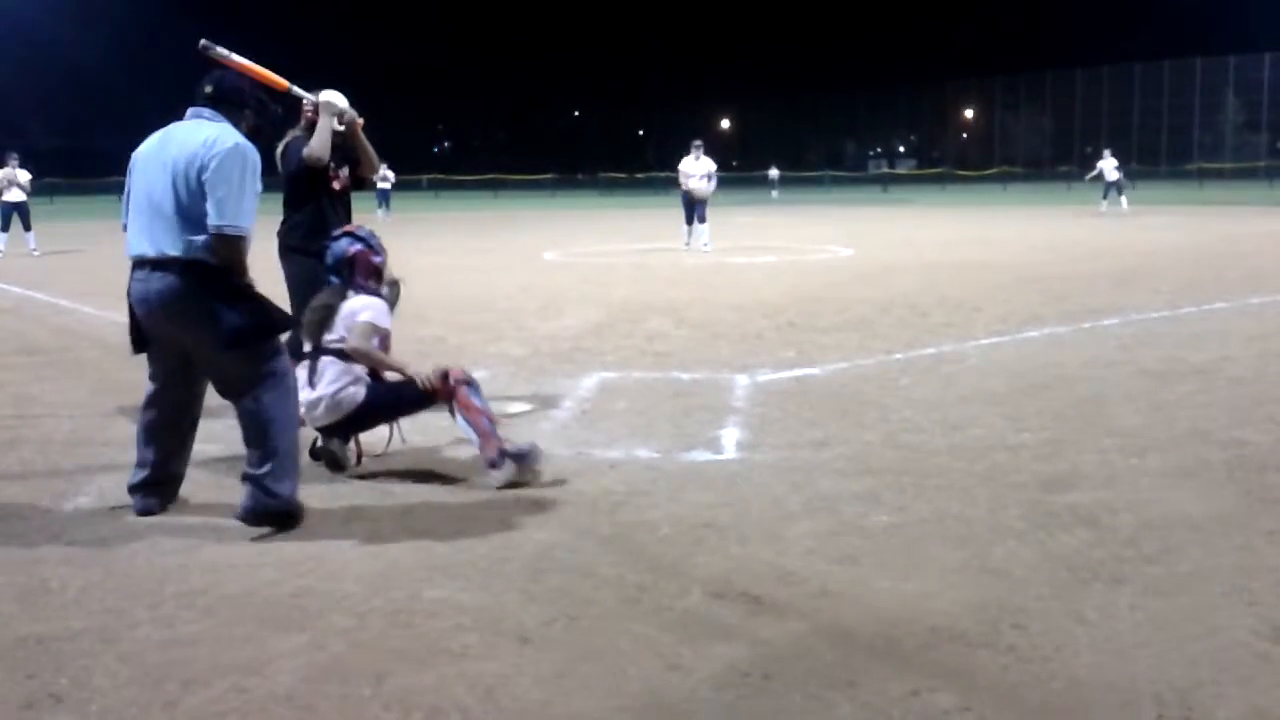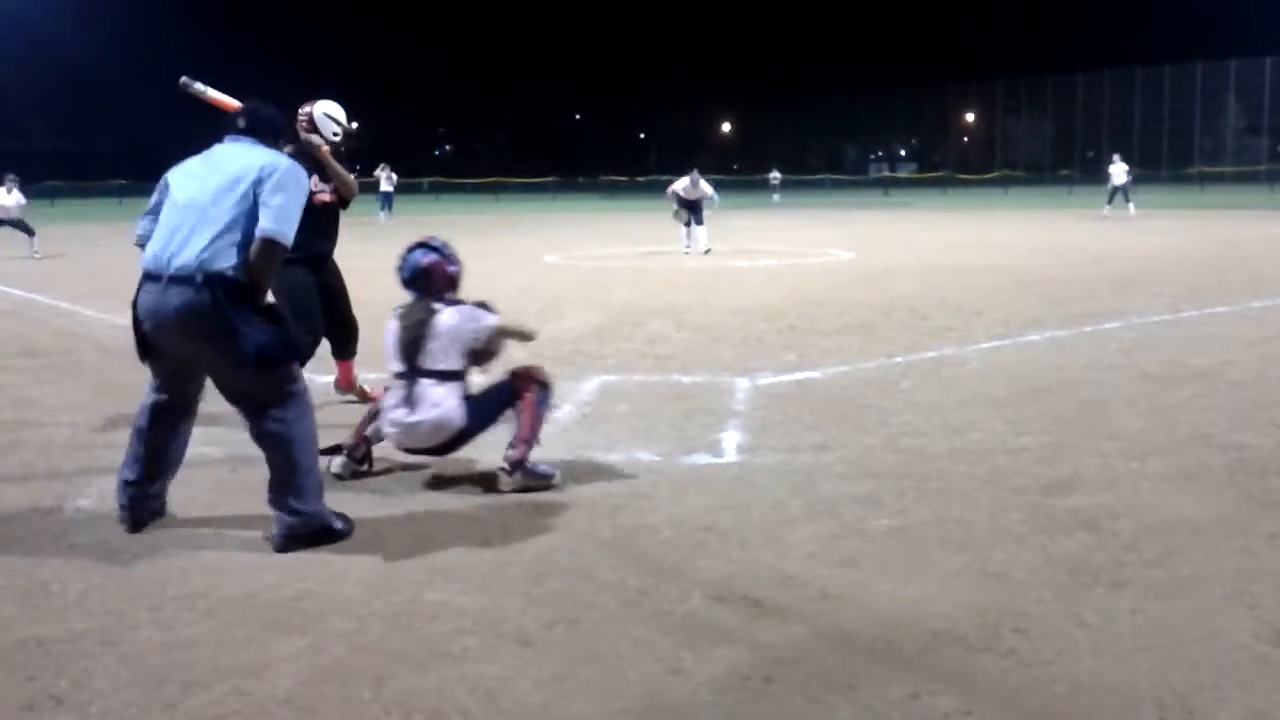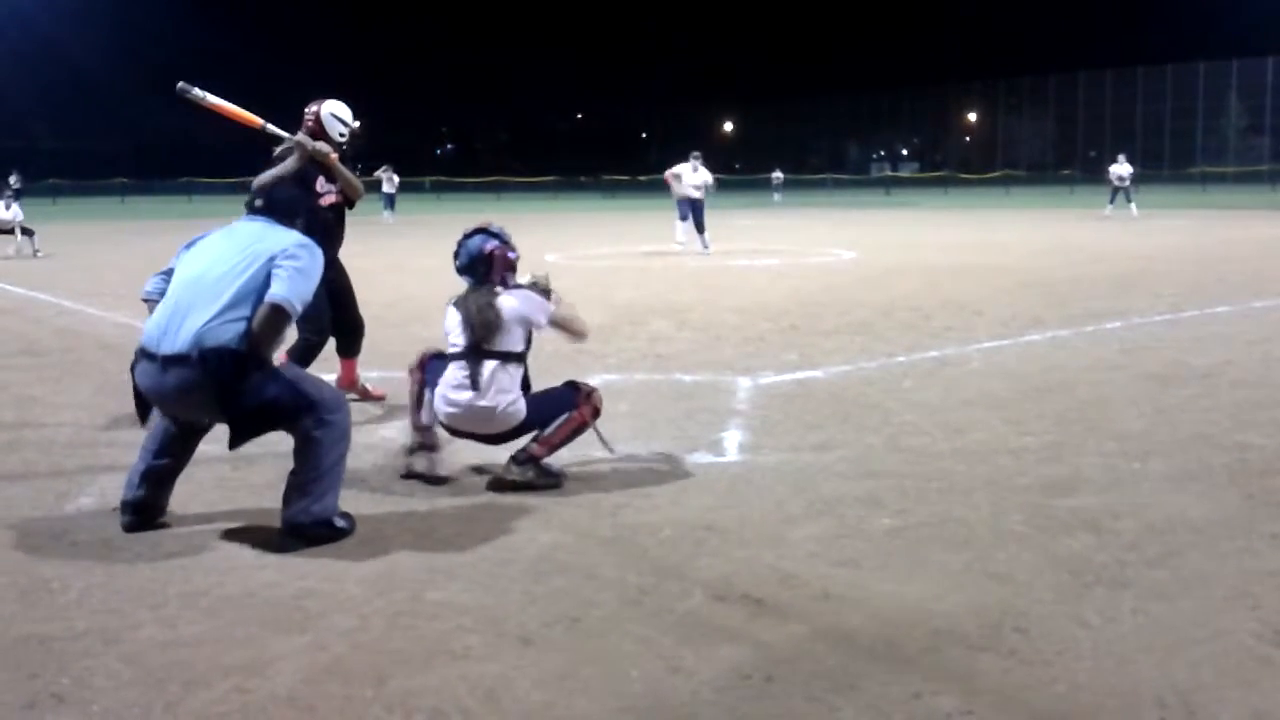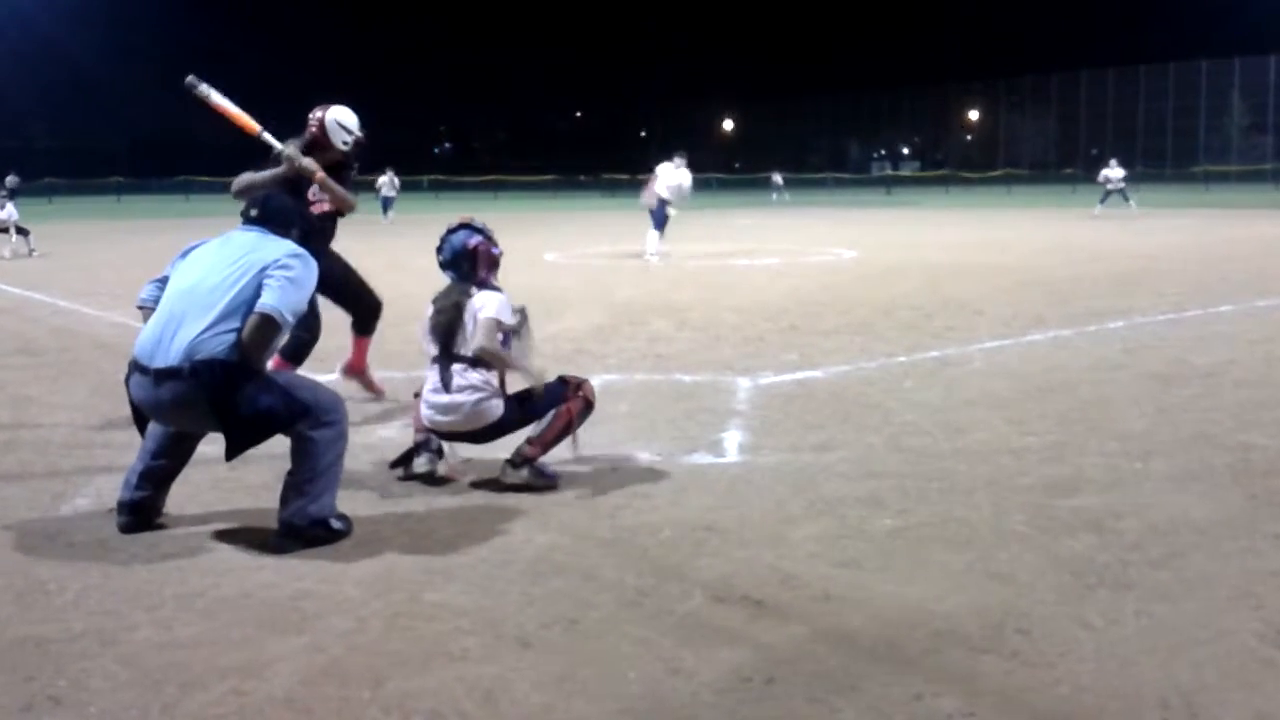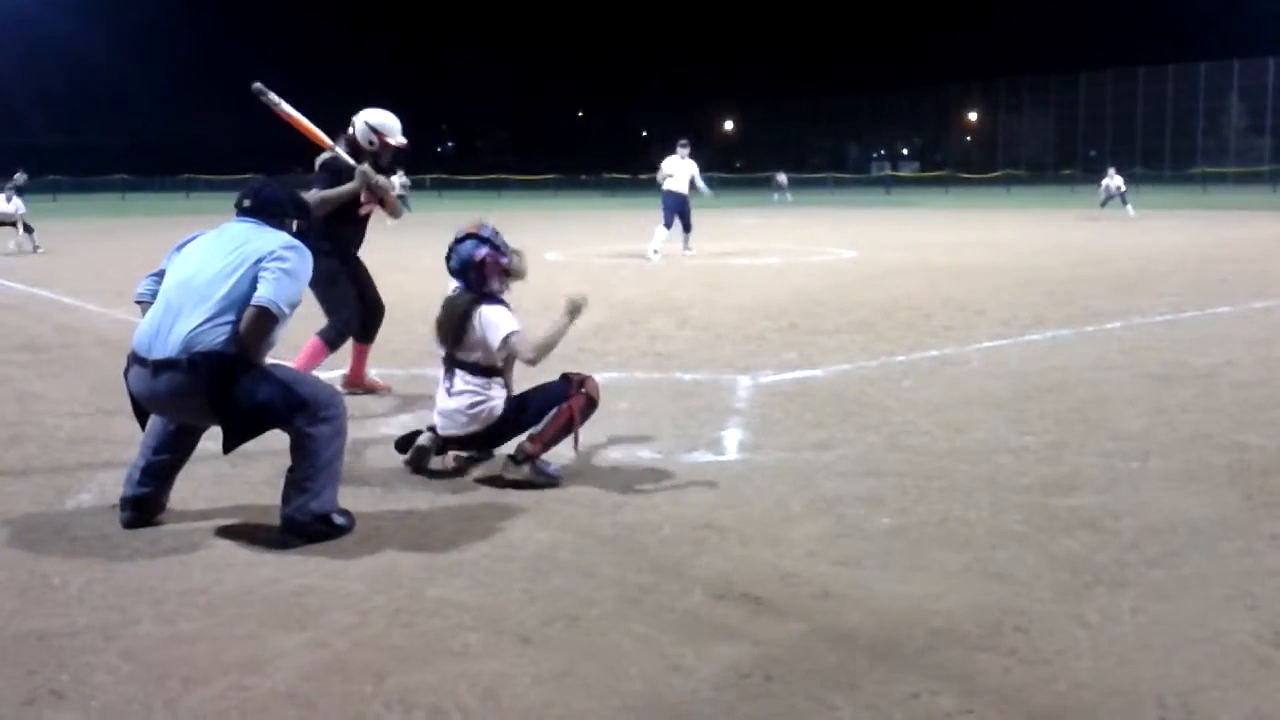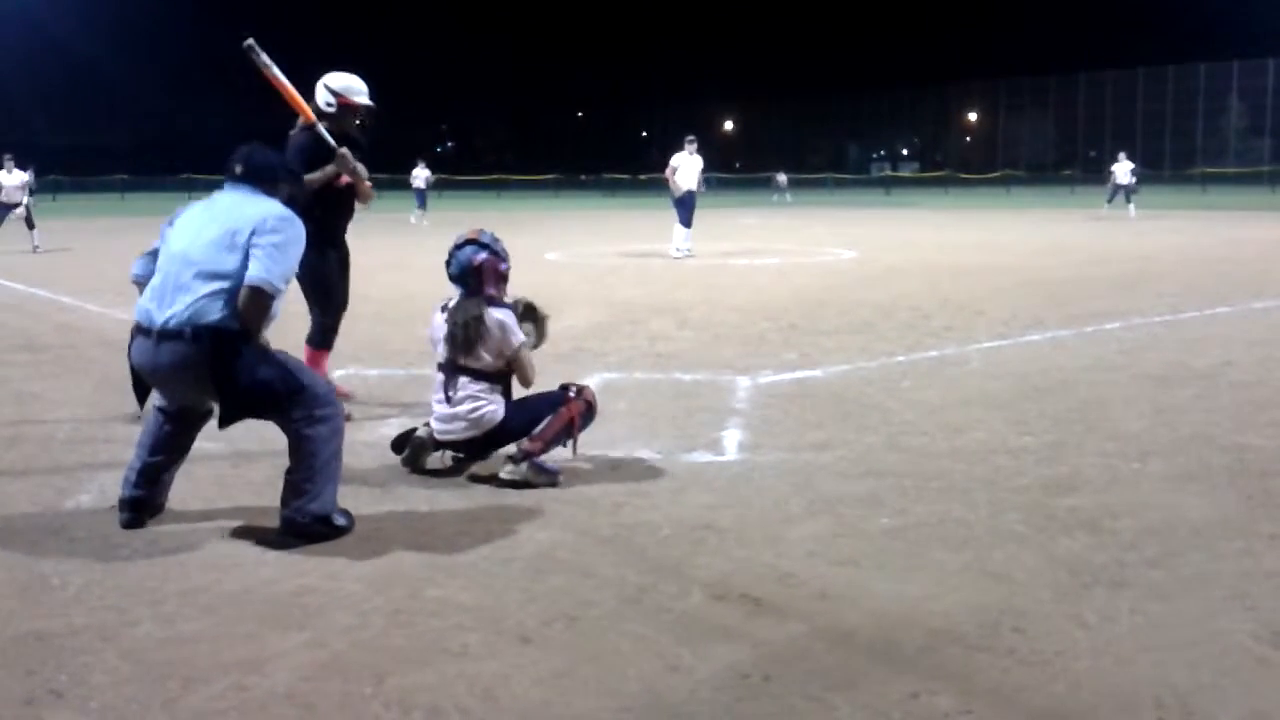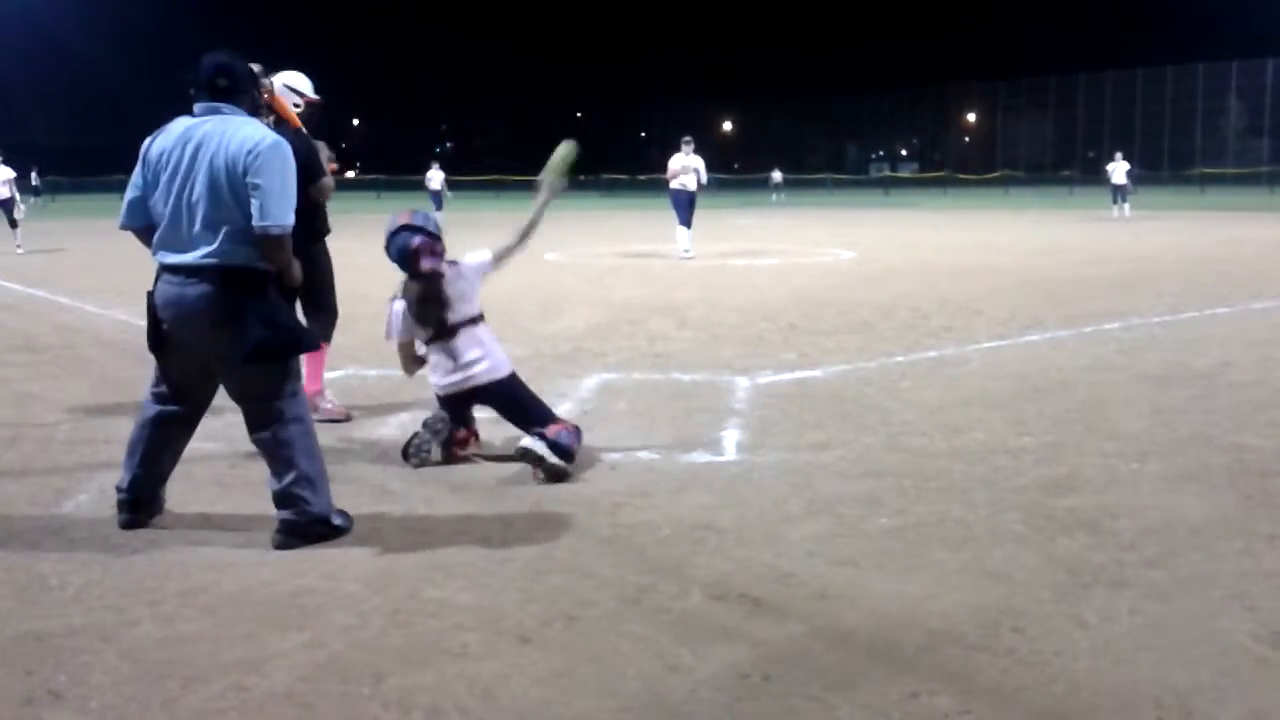
dt=0.5s
person 1, frame 1
left shoulder: (152, 143)
right shoulder: (232, 146)
left elbow: (131, 220)
right elbow: (226, 235)
right wrist: (239, 282)
left hip: (145, 282)
right hip: (195, 285)
left knee: (168, 390)
right knee: (265, 379)
left ankle: (149, 488)
right ankle: (270, 494)
person 1, frame 2
left shoulder: (186, 166)
right shoulder: (282, 167)
left elbow: (145, 234)
right elbow: (269, 244)
right wrist: (254, 297)
left hip: (154, 296)
right hip: (213, 300)
left knee: (170, 398)
right knee: (279, 400)
left ankle: (138, 502)
right ankle: (303, 518)
person 1, frame 3
left shoulder: (208, 236)
right shoulder: (300, 246)
left elbow: (154, 292)
right elbow: (278, 309)
right wrist: (254, 364)
left hip: (150, 371)
right hip: (208, 372)
left knee: (185, 398)
right knee: (327, 411)
left ankle: (141, 503)
right ankle: (310, 519)
person 1, frame 4
left shoulder: (202, 247)
right shoulder: (293, 256)
left elbow: (149, 299)
right elbow: (267, 319)
right wrist: (247, 374)
left hip: (143, 383)
right hip: (202, 384)
left knee: (184, 396)
right knee: (324, 411)
left ankle: (137, 505)
right ankle: (306, 522)
person 1, frame 5
left shoulder: (197, 240)
right shoulder: (287, 248)
left elbow: (147, 293)
right elbow: (262, 313)
right wrist: (248, 366)
left hip: (142, 376)
right hip: (200, 377)
left knee: (184, 402)
right knee: (323, 406)
left ankle: (140, 500)
right ankle: (309, 517)
person 1, frame 6
left shoulder: (191, 211)
right shoulder: (279, 218)
left elbow: (142, 274)
right elbow: (257, 292)
right wrist: (252, 342)
left hip: (145, 349)
right hip: (202, 349)
left knee: (180, 404)
right knee: (317, 403)
left ankle: (138, 500)
right ankle: (309, 517)
person 1, frame 7
left shoulder: (160, 140)
right shoulder: (262, 143)
left elbow: (136, 222)
right elbow: (272, 234)
right wrist: (290, 269)
left hip: (171, 290)
right hip: (234, 294)
left knee: (169, 400)
right knee: (275, 405)
left ankle: (136, 501)
right ankle: (306, 515)
person 2, frame 1
left shoulder: (340, 149)
right shoulder: (296, 145)
left elbow: (370, 170)
right elbow: (318, 156)
left wrist: (354, 130)
right wrist: (325, 117)
right hip: (302, 248)
person 2, frame 2
left shoulder: (327, 159)
right shoulder: (289, 159)
left elbow: (350, 192)
left wrist: (324, 155)
right wrist: (295, 147)
left hip: (321, 259)
right hip: (290, 261)
left knee: (345, 325)
right knee: (308, 333)
left ankle: (347, 381)
person 2, frame 3
left shoulder: (332, 163)
right shoulder: (292, 158)
left elbow: (357, 193)
left wrist: (332, 162)
left hip: (327, 260)
left knee: (351, 325)
right knee: (316, 332)
left ankle: (349, 380)
person 2, frame 4
left shoulder: (338, 167)
right shoulder: (290, 161)
left elbow: (349, 206)
right elbow: (239, 189)
left wrist: (319, 176)
right wrist: (284, 171)
left hip: (320, 254)
left knee: (369, 306)
right knee: (306, 331)
left ankle: (357, 366)
person 2, frame 5
left shoulder: (372, 169)
right shoulder: (336, 167)
left elbow: (396, 212)
right elbow: (311, 205)
left wrist: (386, 192)
right wrist: (355, 186)
left hip: (343, 253)
right hip: (319, 253)
left knee: (372, 309)
right knee: (344, 320)
left ankle: (356, 376)
person 2, frame 6
left shoulder: (347, 142)
right shoulder: (307, 140)
left elbow: (365, 199)
left wrist: (359, 177)
right wrist: (333, 169)
left hip: (334, 237)
right hip: (309, 239)
left knee: (336, 307)
right knee: (327, 314)
left ankle: (317, 379)
person 2, frame 7
right shoulder: (298, 142)
right elbow: (324, 192)
left wrist: (317, 165)
right wrist: (323, 160)
right hip: (304, 239)
right knee: (323, 314)
right ankle: (314, 396)
person 3, frame 1
left shoulder: (325, 300)
right shoulder: (371, 303)
right elbow: (356, 346)
right wrist: (404, 368)
left hip: (315, 411)
right hip: (345, 405)
right knee: (453, 380)
left ankle: (335, 439)
right ankle: (498, 459)
person 3, frame 2
left shoulder: (399, 319)
right shoulder: (460, 315)
right elbow: (527, 335)
right wrist: (493, 326)
left hip: (399, 433)
right hip: (444, 430)
right knee: (533, 378)
left ankle: (352, 452)
right ankle: (516, 465)
person 3, frame 3
left shoulder: (456, 307)
right shoulder: (521, 299)
right elbow: (579, 332)
right wrist: (558, 305)
left hip: (450, 416)
right hip: (501, 421)
left knee: (429, 362)
right knee: (589, 398)
left ankle: (423, 448)
right ankle: (526, 462)
person 3, frame 4
left shoulder: (438, 304)
right shoulder: (492, 298)
right elbow: (483, 346)
right wrist: (524, 368)
left hip: (436, 419)
right hip: (482, 417)
right knee: (581, 391)
left ankle: (424, 449)
right ankle: (521, 463)
person 3, frame 5
left shoulder: (454, 300)
right shoulder: (492, 312)
right elbow: (530, 354)
left wrist: (509, 274)
right wrist: (567, 317)
left hip: (448, 423)
right hip: (481, 423)
right knee: (585, 389)
left ankle: (434, 440)
right ankle: (523, 459)
person 3, frame 6
left shoulder: (443, 312)
right shoulder: (499, 316)
right elbow: (527, 380)
right wrist: (525, 344)
left hip: (445, 427)
right hip: (481, 427)
right knee: (583, 398)
left ankle: (430, 437)
right ankle: (522, 458)
person 3, frame 7
left shoulder: (401, 305)
right shoulder: (462, 269)
left elbow: (409, 367)
right elbow: (513, 245)
right wrist: (544, 198)
left hip: (449, 388)
right hip: (493, 376)
left knee: (460, 441)
right knee: (565, 432)
left ankle: (442, 432)
right ankle: (543, 442)
